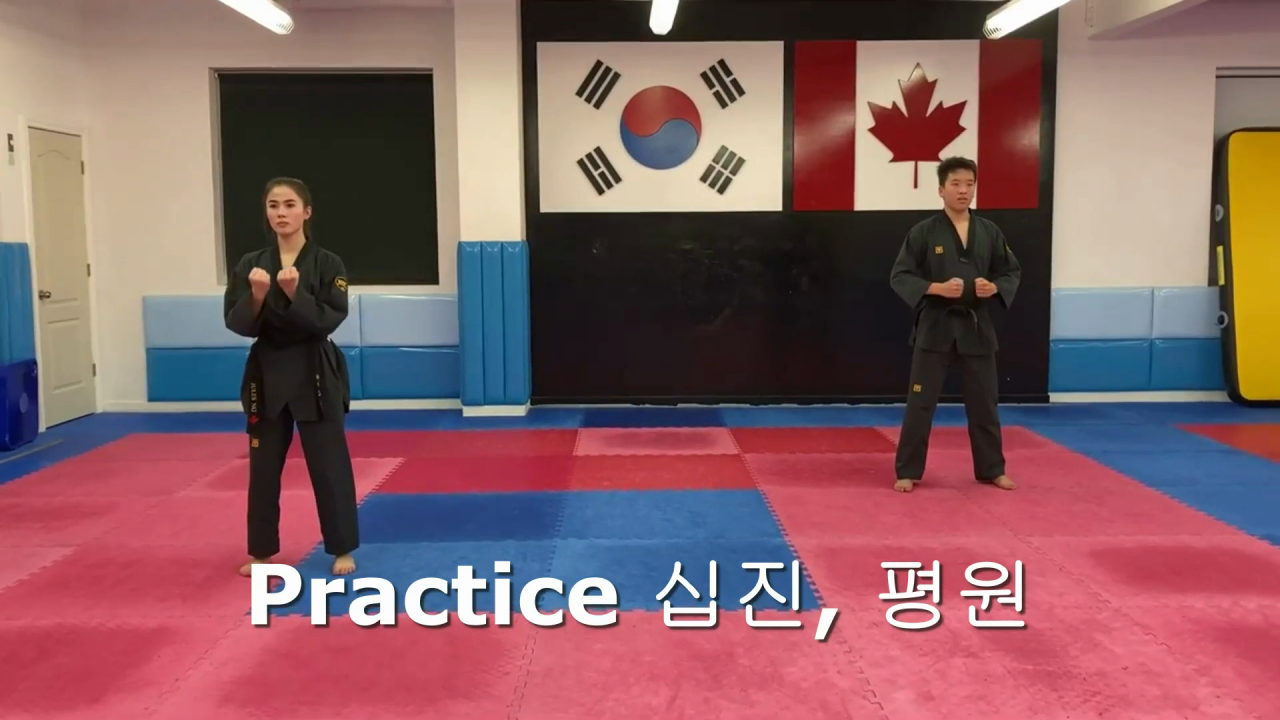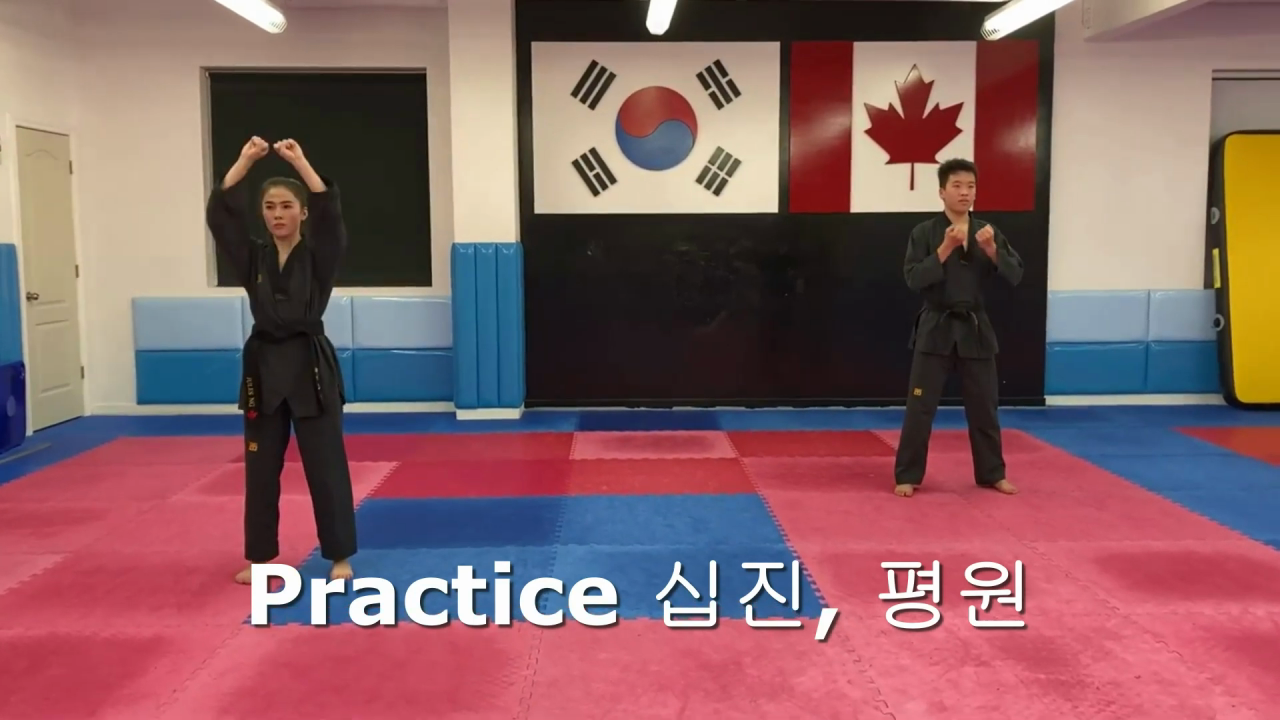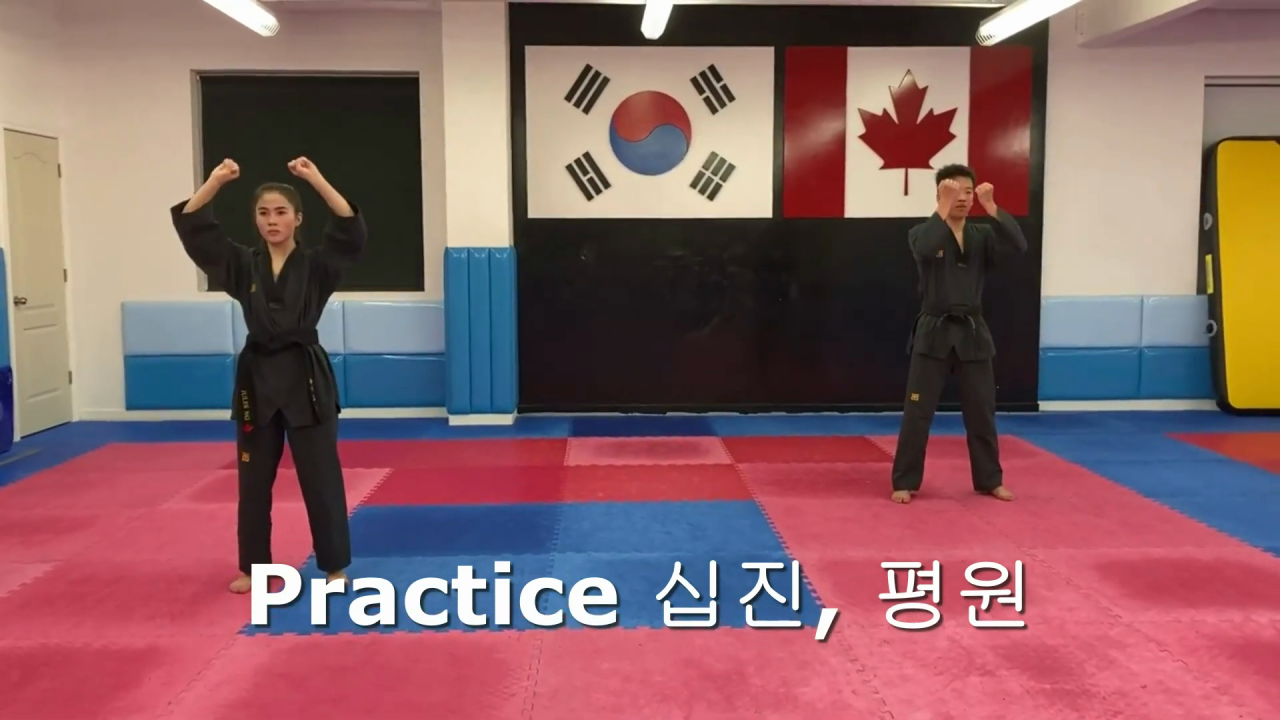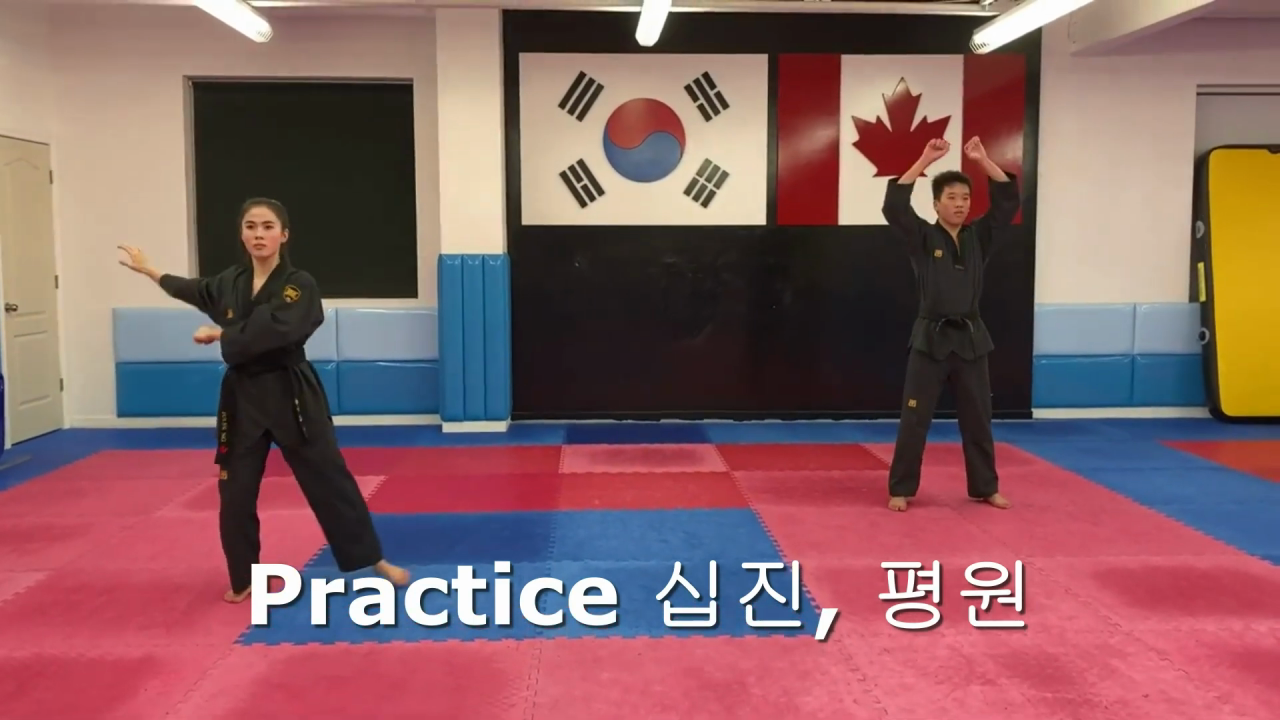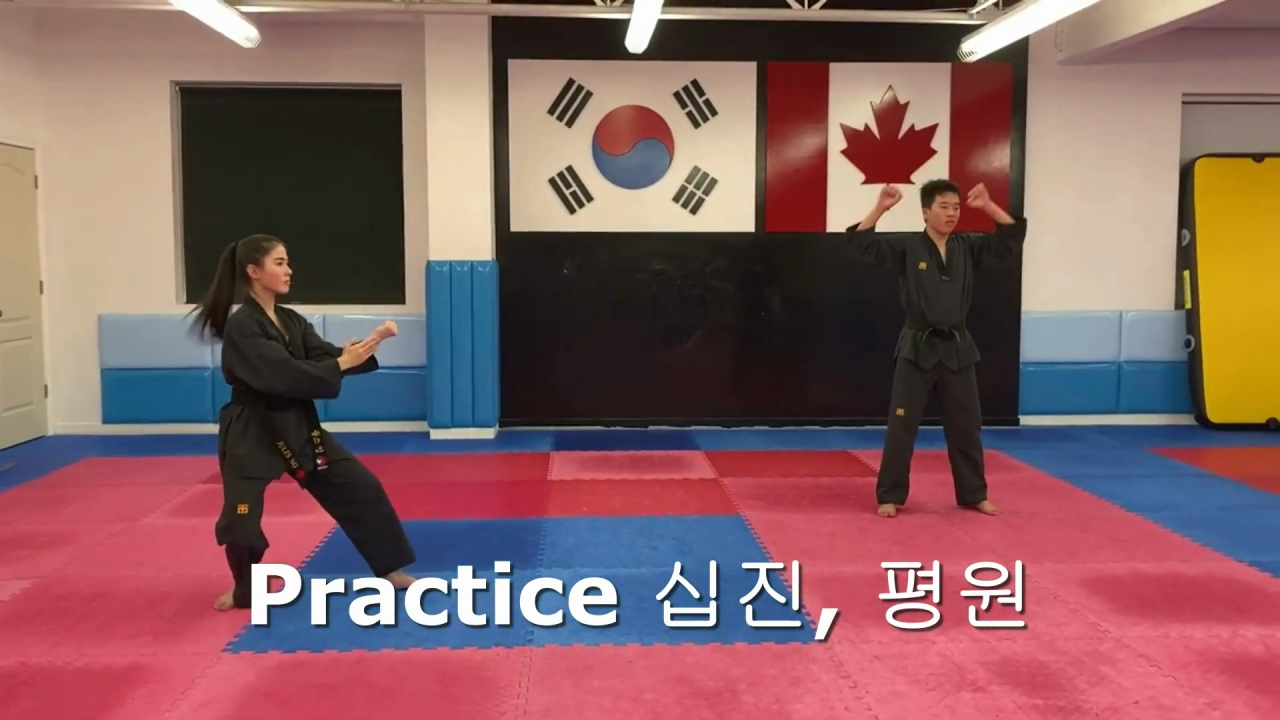
dt=0.5s
person 1, frame 1
left shoulder: (327, 263)
right shoulder: (251, 264)
left elbow: (331, 317)
right elbow: (237, 322)
left wrist: (295, 294)
right wrist: (255, 297)
left hip: (315, 370)
right hip: (267, 370)
left knee: (329, 463)
right knee: (264, 465)
left ankle: (342, 549)
right ankle: (261, 550)
person 1, frame 2
left shoulder: (320, 254)
right shoulder: (251, 257)
left elbow: (329, 214)
right elbow: (222, 216)
left wrist: (301, 163)
right wrist: (244, 163)
left hip: (311, 367)
right hip: (264, 368)
left knee: (326, 465)
right knee: (261, 468)
left ankle: (340, 555)
right ankle: (259, 555)
person 1, frame 3
left shoulder: (316, 263)
right shoulder: (243, 263)
left elbow: (352, 232)
right elbow: (194, 230)
left wrist: (319, 182)
right wrist: (213, 184)
left hip: (306, 376)
right hip: (257, 377)
left knee: (319, 477)
right knee: (254, 478)
left ankle: (334, 568)
right ankle: (252, 567)
person 1, frame 4
left shoulder: (300, 286)
right shoulder: (228, 282)
left elbow: (273, 332)
right elbow: (197, 290)
left wrist: (218, 334)
right wrist: (151, 272)
left hip: (291, 395)
right hip: (242, 396)
left knee: (330, 480)
right knee: (235, 494)
left ankle: (372, 561)
right ankle: (243, 579)
person 1, frame 5
left shoulder: (291, 320)
right shoulder: (241, 327)
left elbow: (327, 359)
right elbow: (287, 377)
left wrist: (369, 343)
right wrist: (342, 363)
left hip: (298, 425)
right hip: (251, 434)
left knee: (362, 488)
right knee: (241, 525)
left ankle: (392, 570)
right ankle: (242, 590)
person 2, frame 1
left shoulder: (990, 232)
right shoulder: (924, 232)
left elbow: (1013, 272)
right elbow: (899, 277)
left wrist: (995, 287)
right wrist: (936, 288)
left hip: (976, 325)
right hip: (936, 325)
left knee: (984, 402)
right knee: (921, 402)
left ankle: (991, 470)
right ankle: (908, 472)
person 2, frame 2
left shoulder: (988, 232)
right shoulder: (924, 233)
left elbow: (1015, 274)
right elbow: (913, 279)
left wrist: (992, 251)
right wrist: (945, 249)
left hip: (976, 327)
right hip: (936, 328)
left knee: (984, 406)
right knee: (920, 406)
left ankle: (992, 474)
right ankle: (908, 476)
person 2, frame 3
left shoulder: (982, 236)
right shoulder: (922, 233)
left elbow: (1018, 244)
right elbow: (925, 247)
left wrist: (992, 207)
right wrist: (944, 207)
left hip: (972, 332)
right hip: (934, 332)
left knee: (982, 412)
right knee: (917, 412)
left ankle: (989, 480)
right ankle: (905, 482)
person 2, frame 4
left shoulder: (979, 237)
right shoulder: (922, 236)
left elbow: (1008, 200)
right elbow: (894, 206)
left wrist: (983, 160)
right wrist: (924, 160)
left hip: (970, 338)
right hip: (931, 338)
left knee: (977, 418)
right knee: (915, 418)
left ankle: (986, 487)
right ankle: (901, 489)
person 2, frame 5
left shoulder: (968, 245)
right shoulder: (906, 246)
left elbow: (1012, 239)
right elbow: (861, 246)
left wrist: (988, 207)
right wrist: (880, 208)
left hip: (957, 347)
right hip: (917, 347)
left knee: (966, 425)
right knee: (902, 425)
left ankle: (973, 494)
right ankle: (889, 496)
